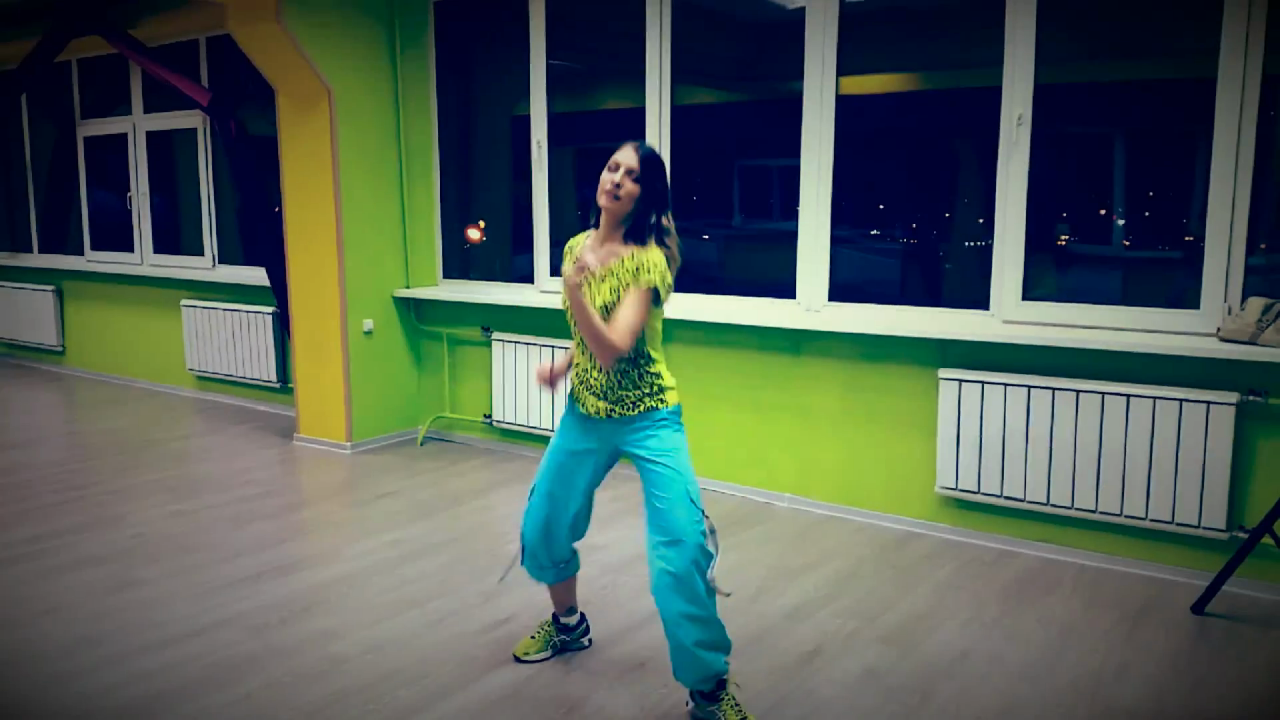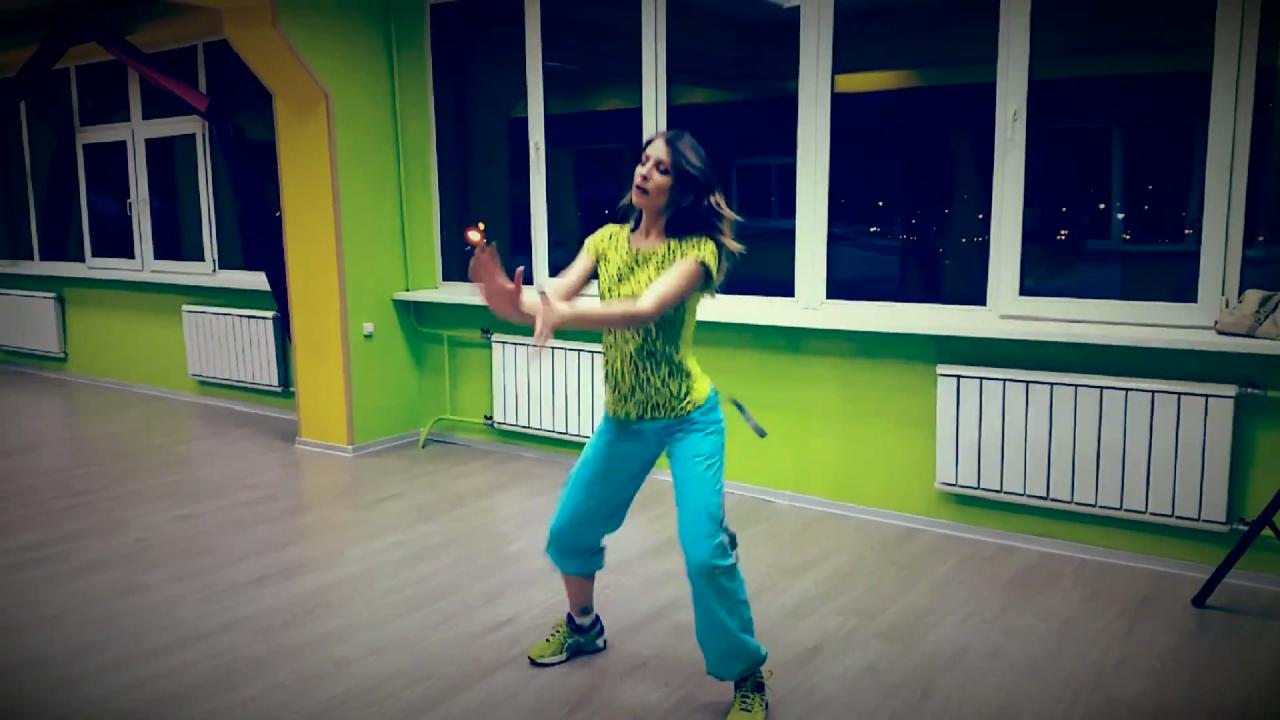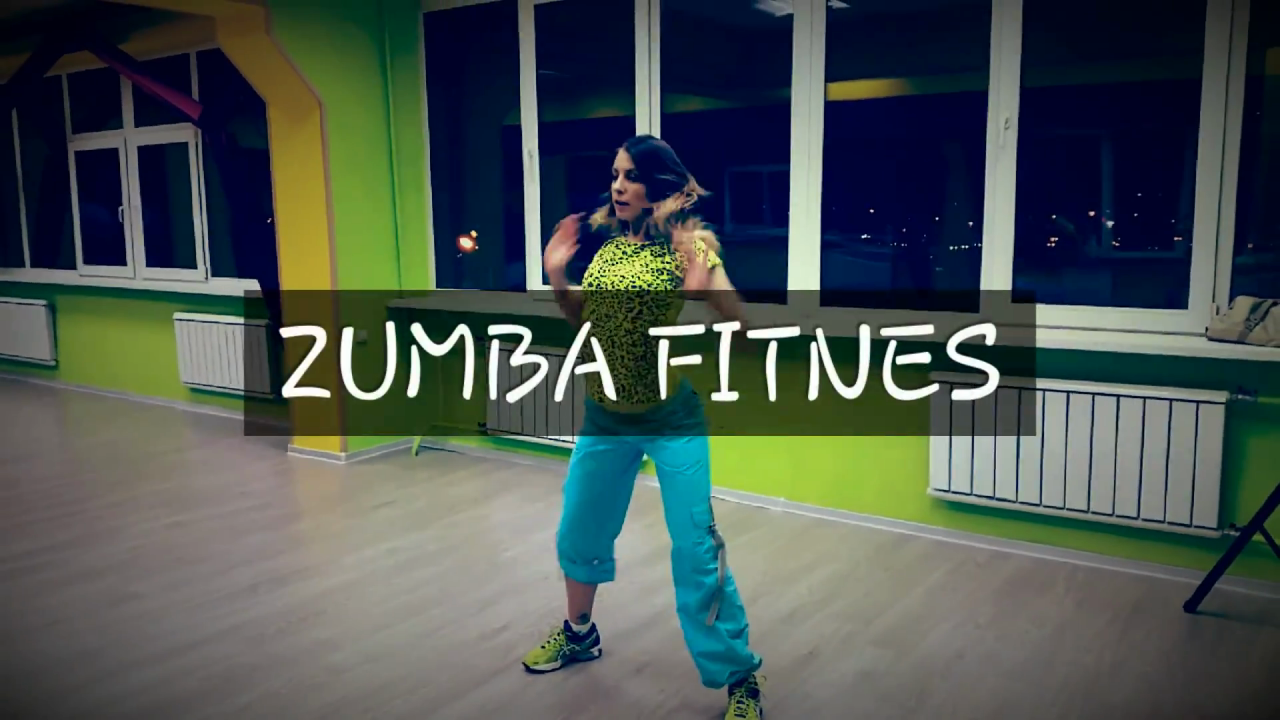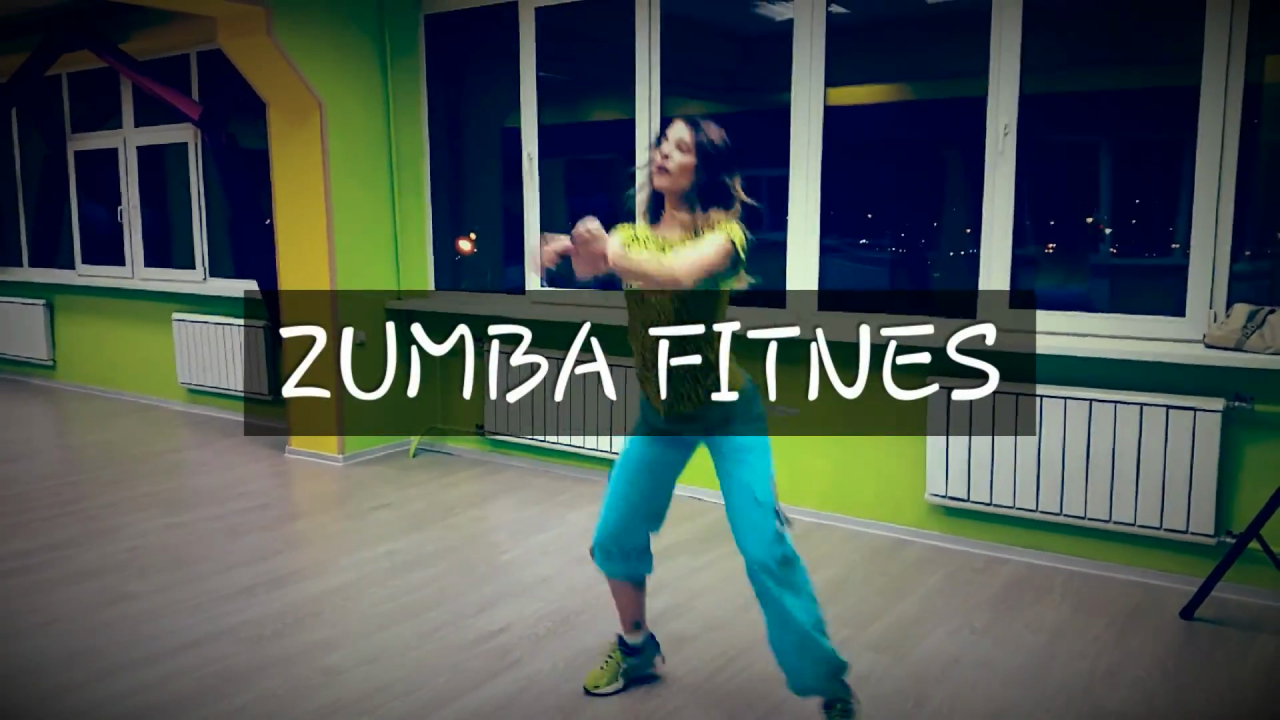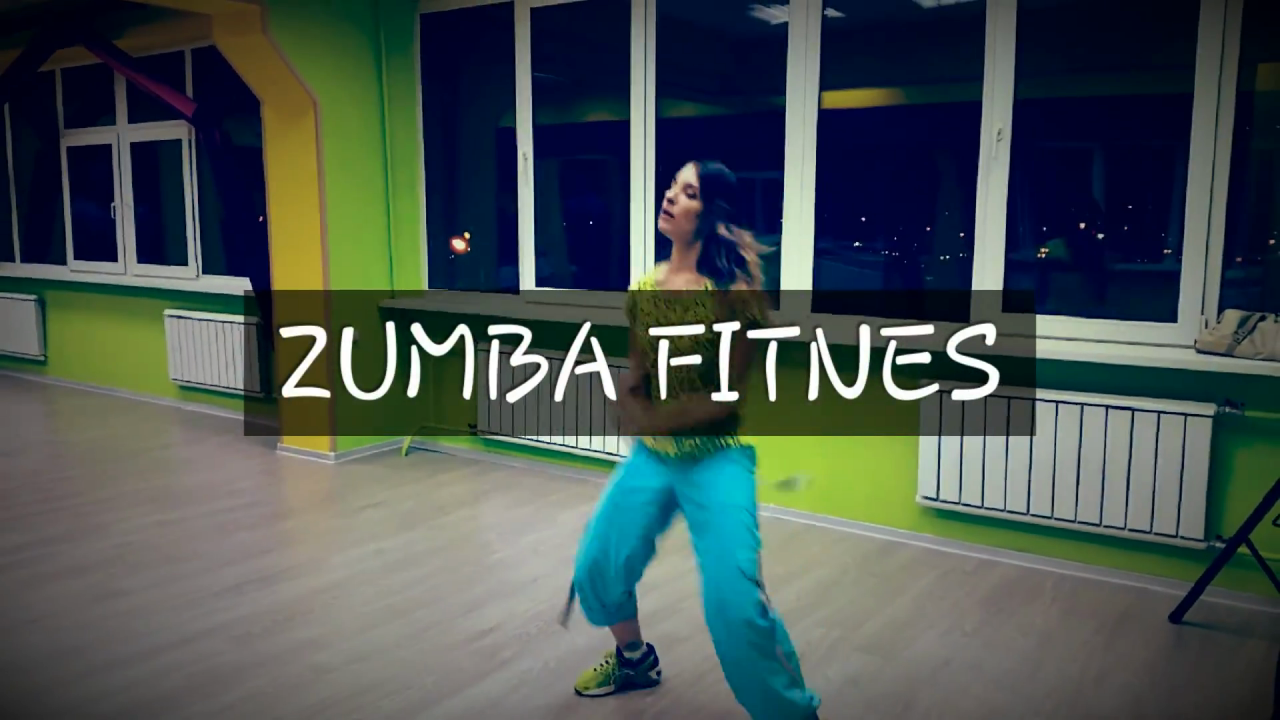
dt=0.7s
person 1, frame 1
left shoulder: (650, 259)
right shoulder: (574, 247)
left elbow: (615, 350)
left wrist: (583, 303)
right wrist: (564, 364)
left hip: (650, 420)
right hip: (584, 416)
left knee: (682, 540)
right knee: (542, 532)
right ankle: (568, 623)
person 1, frame 2
left shoulder: (697, 250)
right shoulder: (605, 240)
left elbow: (644, 311)
right elbow: (554, 298)
left wrist: (561, 314)
right wrist: (509, 301)
left hip: (689, 420)
right hip: (623, 421)
left knee: (706, 550)
right knee: (571, 527)
right ankle: (582, 625)
person 1, frame 3
left shoulder: (687, 249)
right shoulder: (607, 249)
left elbow: (736, 329)
right elbow: (583, 319)
left wrist: (711, 286)
right wrist: (557, 272)
left hip: (672, 413)
right hip: (605, 414)
left knee: (694, 545)
right knee: (580, 530)
right ankle: (578, 632)
person 1, frame 4
left shoulder: (723, 232)
right shoulder: (632, 236)
left elbow: (676, 276)
right elbow: (588, 263)
left wrist: (608, 253)
right wrist: (574, 247)
left hip: (727, 410)
right hip: (659, 409)
left knee: (765, 547)
right knee: (617, 531)
right ankle: (636, 646)
person 1, frame 5
left shoulder: (738, 288)
right shoulder: (643, 287)
left elbow: (747, 383)
right elbow: (634, 376)
left wrist: (688, 412)
right wrist: (631, 405)
left hip: (718, 457)
right hip: (650, 453)
left knee: (735, 604)
right knee: (596, 571)
right ankle: (633, 659)
